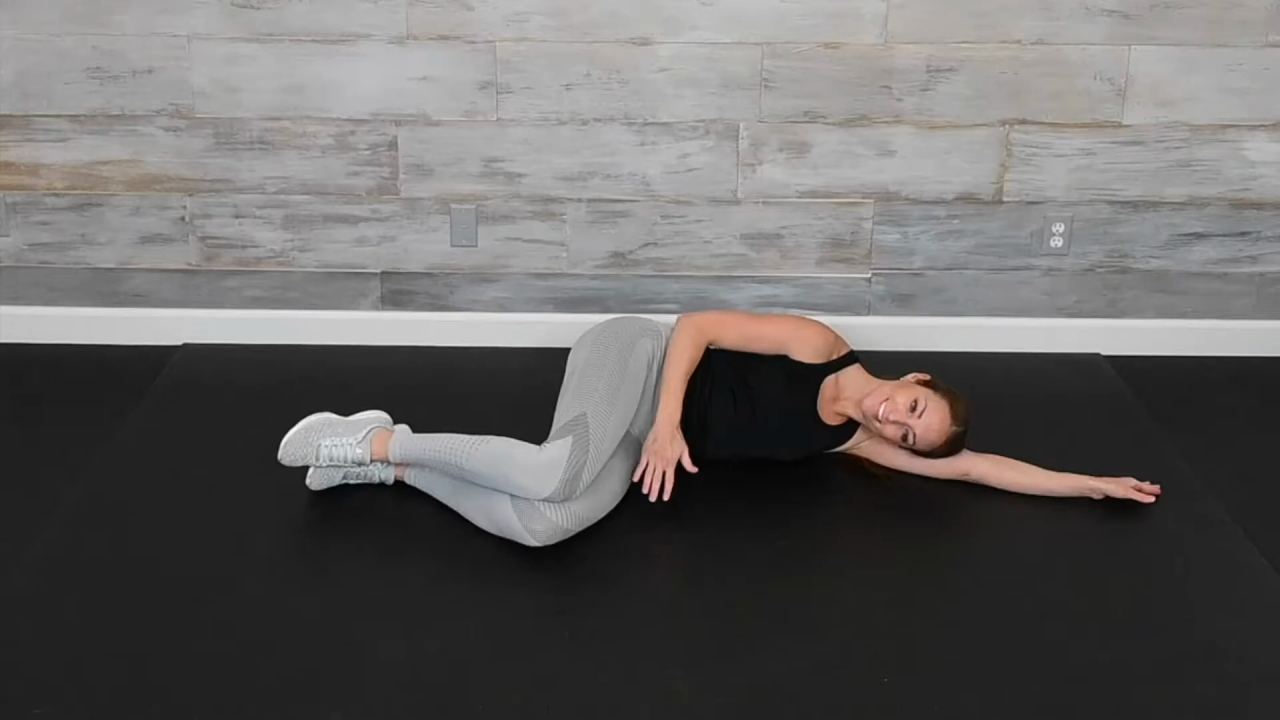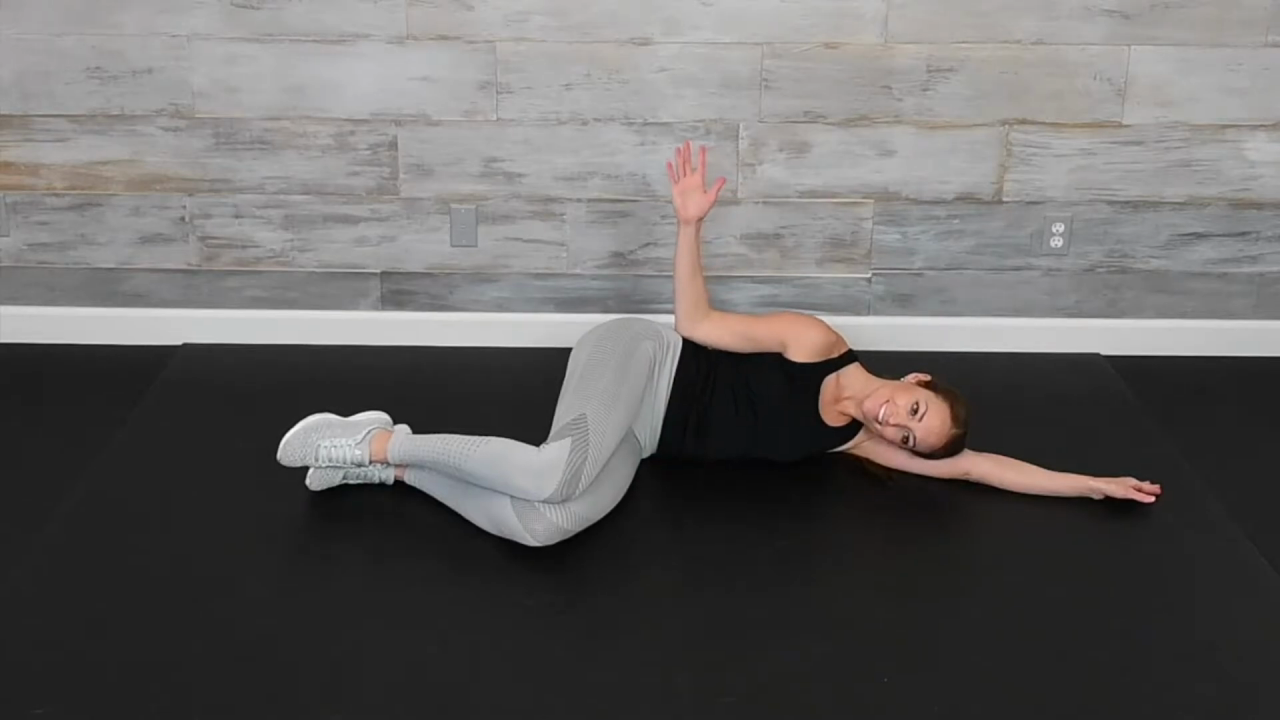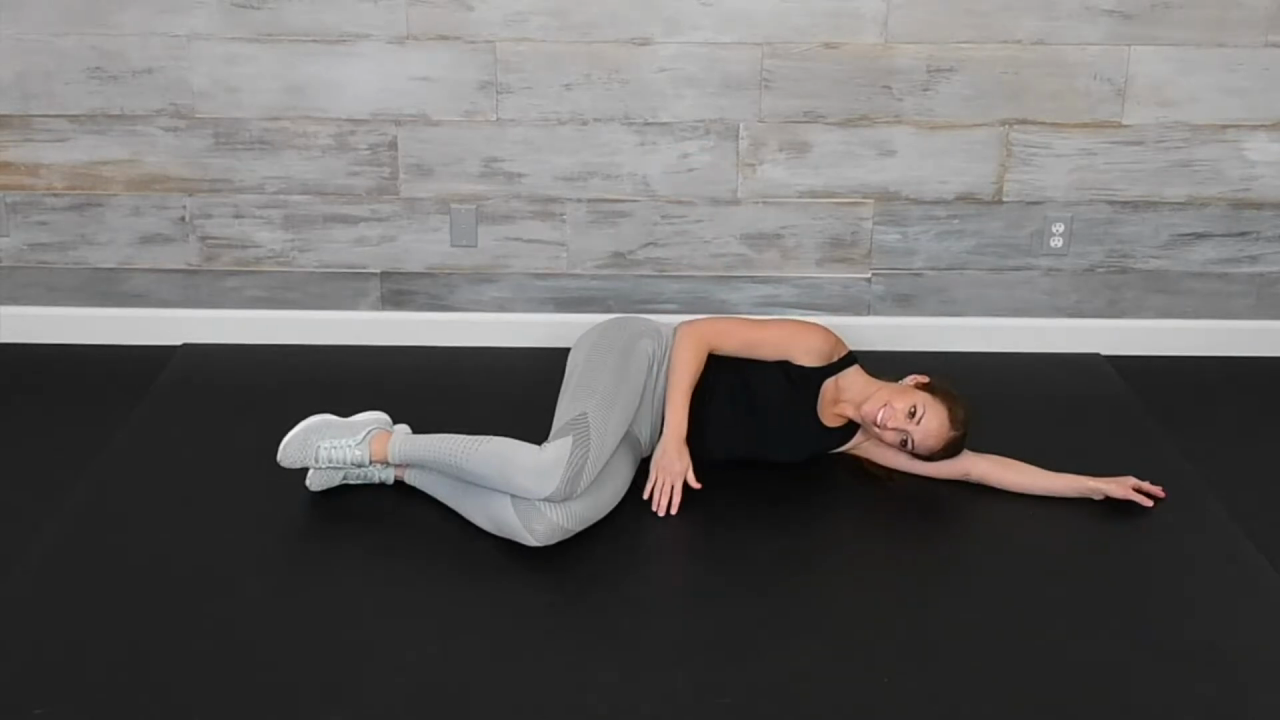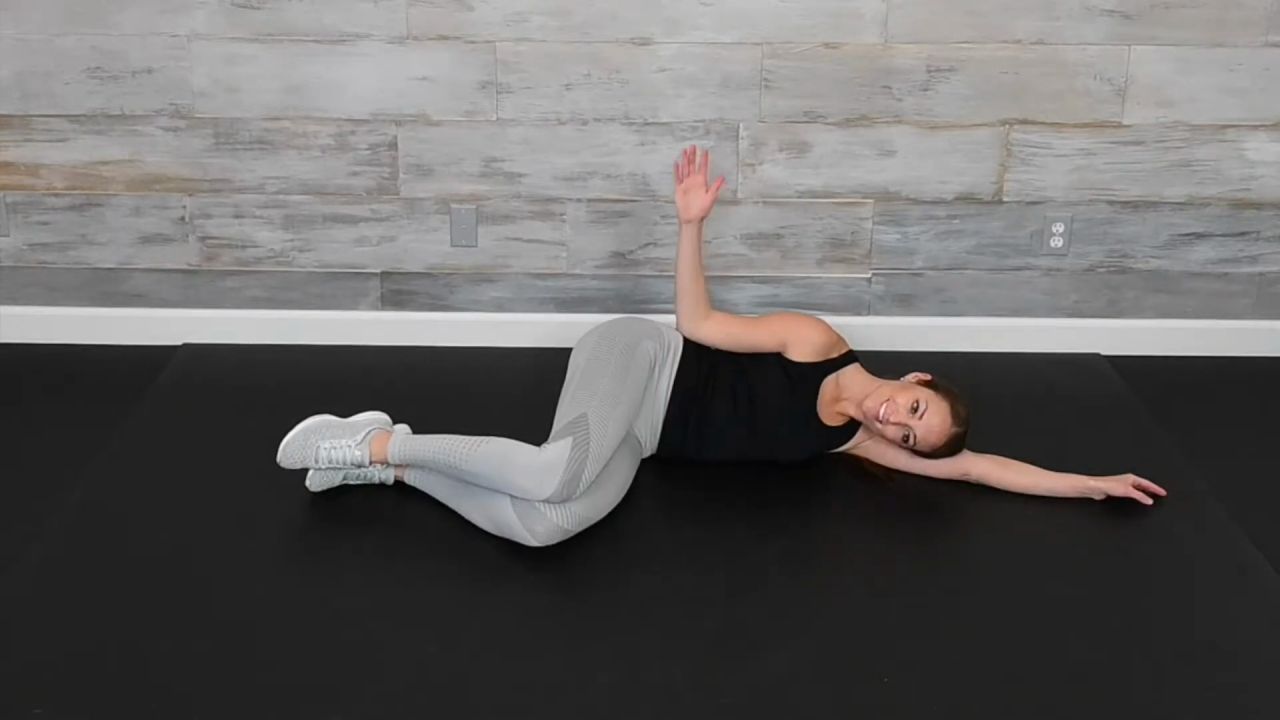
dt=1s
person 1, frame 1
left shoulder: (856, 439)
right shoulder: (817, 344)
left elbow: (975, 465)
right elbow: (696, 325)
left wrist: (1092, 483)
right wrist: (669, 423)
left hip: (645, 441)
right hip: (636, 357)
left knee: (544, 525)
right knee: (557, 478)
left ankle: (389, 457)
right ankle: (375, 440)
person 1, frame 2
left shoulder: (856, 441)
right shoulder: (817, 343)
left elbow: (979, 464)
right elbow: (695, 325)
left wrist: (1092, 483)
right wrist: (690, 223)
left hip: (647, 444)
right hip: (637, 365)
left knee: (545, 525)
right knee: (556, 481)
left ankle: (388, 458)
right ankle: (377, 443)
person 1, frame 3
left shoulder: (854, 442)
right shoulder: (819, 348)
left elbow: (975, 465)
right elbow: (696, 332)
left wrist: (1092, 484)
right wrist: (675, 437)
left hip: (641, 446)
right hip: (637, 359)
left knee: (547, 524)
right knee: (557, 479)
left ankle: (386, 455)
right ankle: (375, 442)
person 1, frame 4
left shoulder: (853, 440)
right shoulder: (816, 345)
left elbow: (976, 466)
right elbow: (696, 322)
left wrist: (1092, 484)
right wrist: (692, 223)
left hip: (645, 444)
right hip: (636, 363)
left knee: (545, 524)
right knee: (555, 478)
left ankle: (387, 462)
right ankle: (375, 441)
